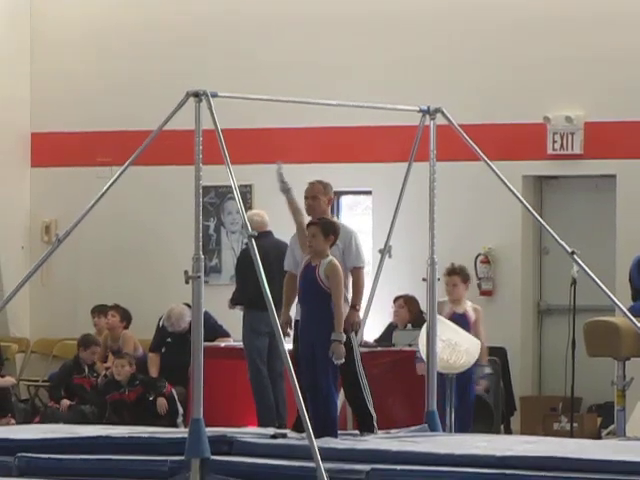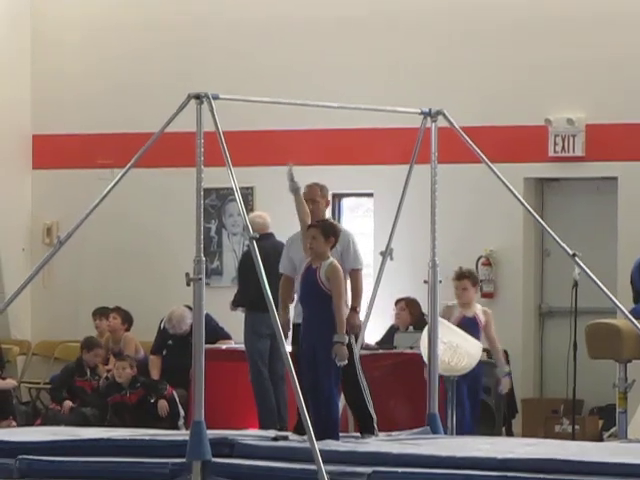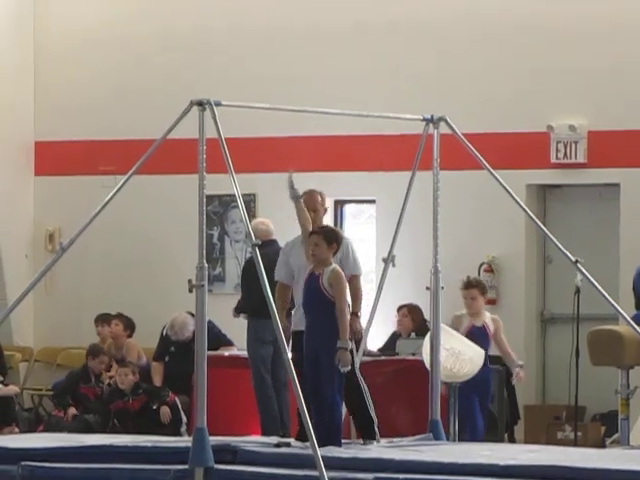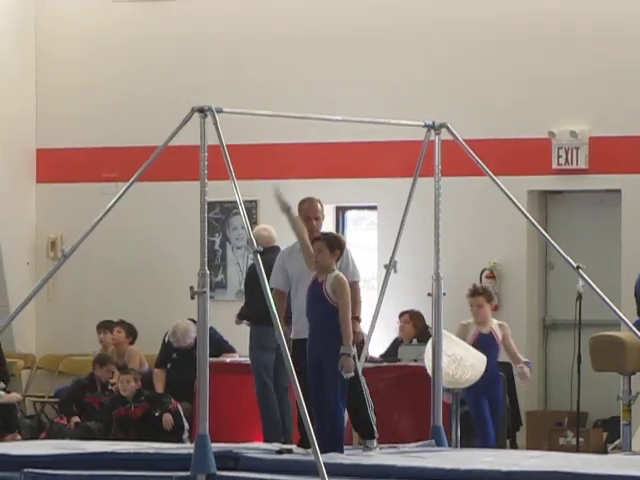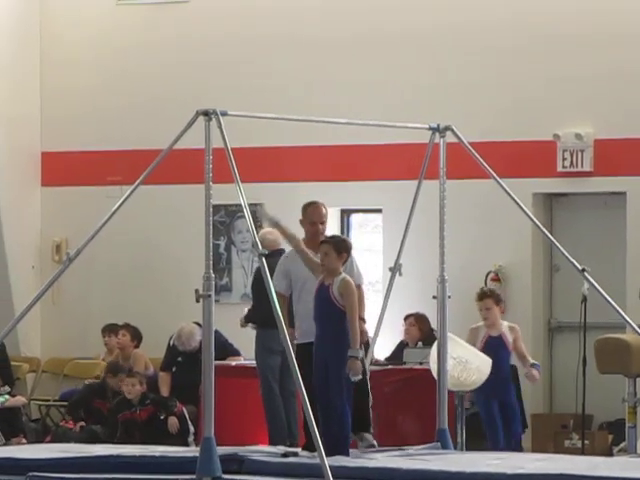
dt=0.1s
person 1, frame 1
left shoulder: (332, 267)
right shoulder: (308, 257)
left elbow: (338, 307)
right elbow: (298, 221)
left wrist: (338, 339)
right wrist: (287, 192)
left hip: (323, 327)
right hip: (306, 327)
left knee: (326, 381)
right knee: (310, 385)
left ankle: (329, 434)
right ankle: (316, 431)
person 1, frame 2
left shoulder: (333, 269)
right shoulder: (309, 260)
left elbow: (339, 308)
right elbow: (304, 222)
left wrist: (341, 340)
right wrist: (296, 192)
left hip: (327, 336)
right hip: (307, 334)
left knee: (328, 388)
right knee: (311, 388)
left ankle: (331, 437)
right ankle: (318, 435)
person 1, frame 3
left shoulder: (335, 275)
right shoulder: (312, 267)
left elbow: (342, 313)
right elbow: (305, 230)
left wrist: (344, 346)
right wrist: (297, 199)
left hip: (330, 342)
right hip: (310, 339)
left knee: (331, 394)
right knee: (314, 394)
left ankle: (333, 444)
right ankle: (320, 442)
person 1, frame 4
left shoulder: (338, 281)
right shoulder: (315, 273)
left elbow: (346, 320)
right elbow: (302, 239)
left wrist: (347, 353)
right wrist: (288, 211)
left hip: (332, 349)
right hip: (313, 345)
left knee: (334, 400)
right knee: (317, 400)
left ankle: (335, 451)
right ankle: (323, 449)
person 1, frame 5
left shoulder: (346, 284)
right shoulder: (320, 275)
left elbow: (353, 321)
right elbow: (301, 249)
left wrist: (355, 355)
right wrist: (279, 227)
left hip: (339, 351)
right hip: (321, 348)
left knee: (340, 402)
right knee: (323, 403)
left ankle: (341, 453)
right ankle: (327, 452)
person 2, frame 1
left shoulder: (345, 234)
right shoulder: (298, 238)
left elbow: (357, 273)
right elbow: (291, 276)
left wrist: (354, 309)
right wrist: (285, 311)
left knee: (350, 373)
left ankle: (367, 425)
right ankle: (304, 425)
person 2, frame 2
left shoulder: (343, 237)
right shoulder: (294, 241)
left elbow: (355, 275)
right elbow: (287, 280)
left wrist: (354, 311)
right wrist: (283, 312)
right hip: (303, 321)
left knee: (350, 375)
left ankle: (368, 428)
right ankle: (305, 428)
person 2, frame 3
left shoulder: (341, 243)
right shoulder: (290, 248)
left elbow: (354, 281)
right elbow: (283, 287)
left wrist: (355, 316)
right wrist: (282, 319)
right hip: (302, 327)
left knee: (350, 380)
right knee: (306, 384)
left ankle: (369, 432)
right ankle: (307, 434)
person 2, frame 4
right shoulder: (287, 255)
left elbow: (353, 287)
right elbow: (279, 293)
left wrist: (356, 320)
right hip: (301, 335)
left knee: (352, 385)
right knee: (306, 391)
left ankle: (368, 435)
right ankle: (308, 441)
person 2, frame 5
right shoulder: (289, 259)
left elbow: (357, 289)
right elbow: (281, 297)
left wrist: (360, 321)
right wrist: (285, 327)
right hip: (306, 338)
right knee: (311, 395)
right ankle: (313, 445)
person 3, frame 1
left shoulder: (249, 252)
right shoulder: (284, 248)
left elbow: (244, 289)
left wrist: (234, 301)
left hip: (257, 314)
right hip: (280, 313)
left knee: (259, 371)
right knee: (277, 370)
left ankle: (267, 421)
right ankle: (280, 421)
person 3, frame 2
left shoulder: (251, 254)
right shoulder: (285, 250)
left elbow: (246, 291)
left wrist: (235, 303)
left hip: (258, 317)
left knee: (260, 373)
right knee: (278, 372)
left ankle: (269, 424)
right ankle: (282, 423)
person 3, frame 3
left shoulder: (254, 261)
left elbow: (249, 298)
left wrist: (238, 309)
left hip: (261, 323)
left knee: (263, 380)
right knee: (281, 379)
left ankle: (271, 430)
right ankle: (284, 429)
person 3, frame 4
left shoulder: (257, 267)
left elbow: (252, 305)
left wrist: (241, 316)
left hip: (263, 331)
left knee: (265, 386)
right knee: (283, 385)
left ankle: (273, 437)
right ankle: (287, 436)
person 3, frame 5
left shoulder: (264, 270)
left elbow: (260, 308)
left wrist: (247, 319)
left hip: (269, 334)
left knee: (271, 389)
right knee: (288, 389)
left ankle: (279, 440)
right ankle: (292, 439)
person 4, frame 1
left shoulder: (475, 311)
right shoulder: (440, 307)
left elbow: (481, 343)
left wrist: (483, 373)
left knee: (464, 416)
right knee: (446, 411)
person 4, frame 2
left shoulder: (484, 314)
right shoulder: (449, 310)
left elbow: (494, 345)
left wrist: (504, 372)
left hip: (474, 369)
left knee: (472, 418)
right knee: (462, 417)
person 4, frame 3
left shoulder: (494, 321)
right shoulder: (458, 319)
left elbow: (505, 350)
left wrist: (517, 366)
left hip: (484, 378)
right hip: (464, 379)
left knee: (481, 427)
right knee: (474, 427)
person 4, frame 4
left shoulder: (501, 328)
right shoulder: (465, 328)
left elbow: (514, 354)
left wrist: (525, 365)
left hip: (494, 385)
right hip: (473, 387)
left knee: (494, 434)
right knee: (486, 435)
person 4, frame 5
left shoulder: (512, 330)
right shoulder: (475, 331)
left elbow: (523, 357)
left wrist: (533, 367)
left hip: (506, 388)
right hip: (484, 390)
left knee: (514, 436)
right knee: (496, 438)
